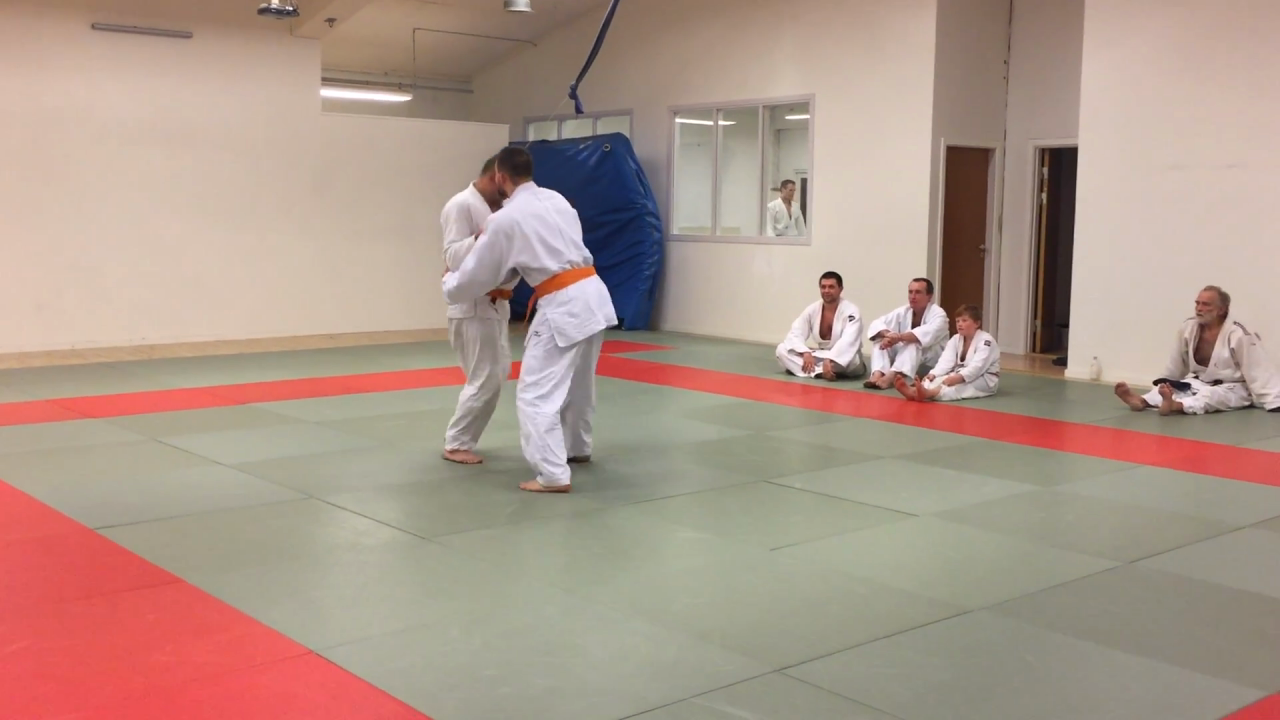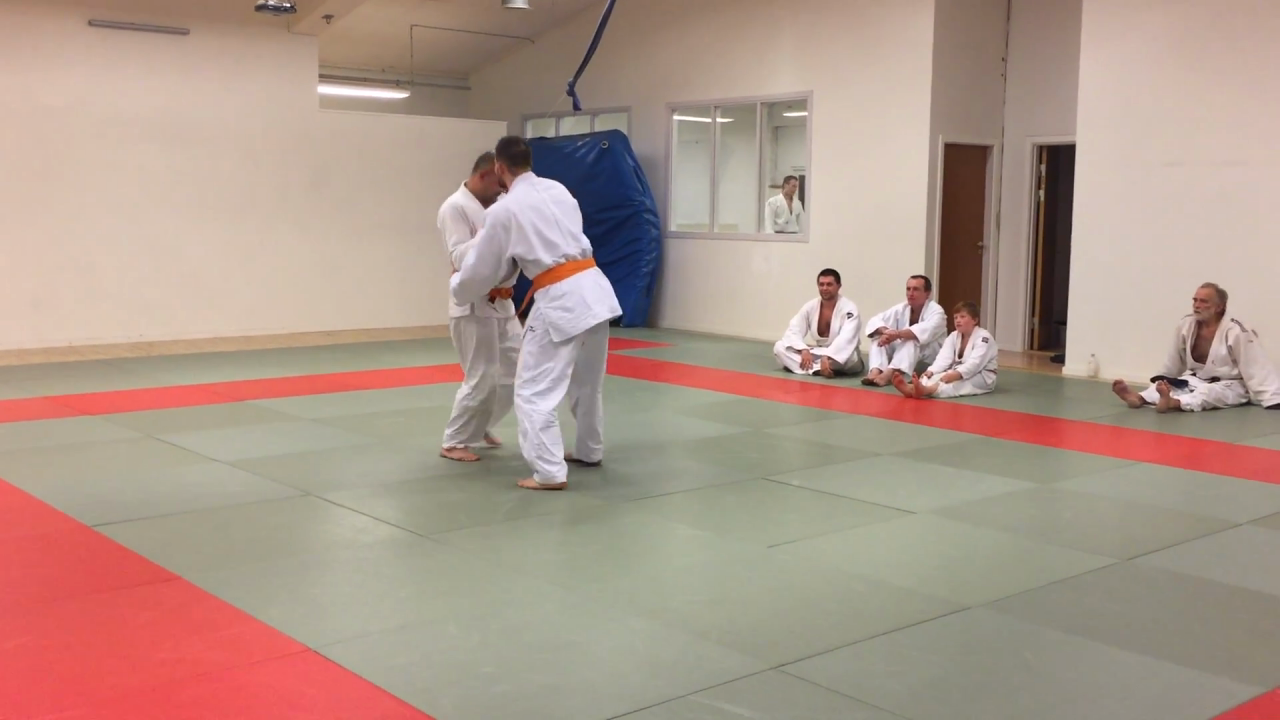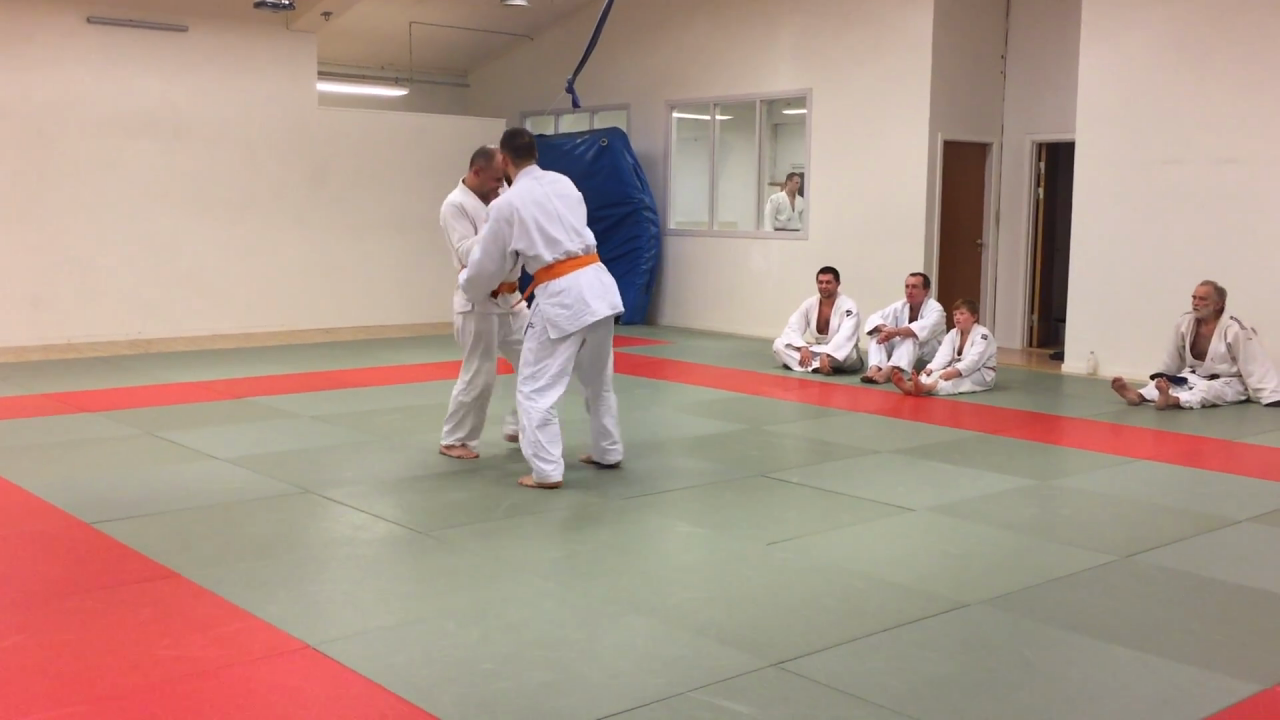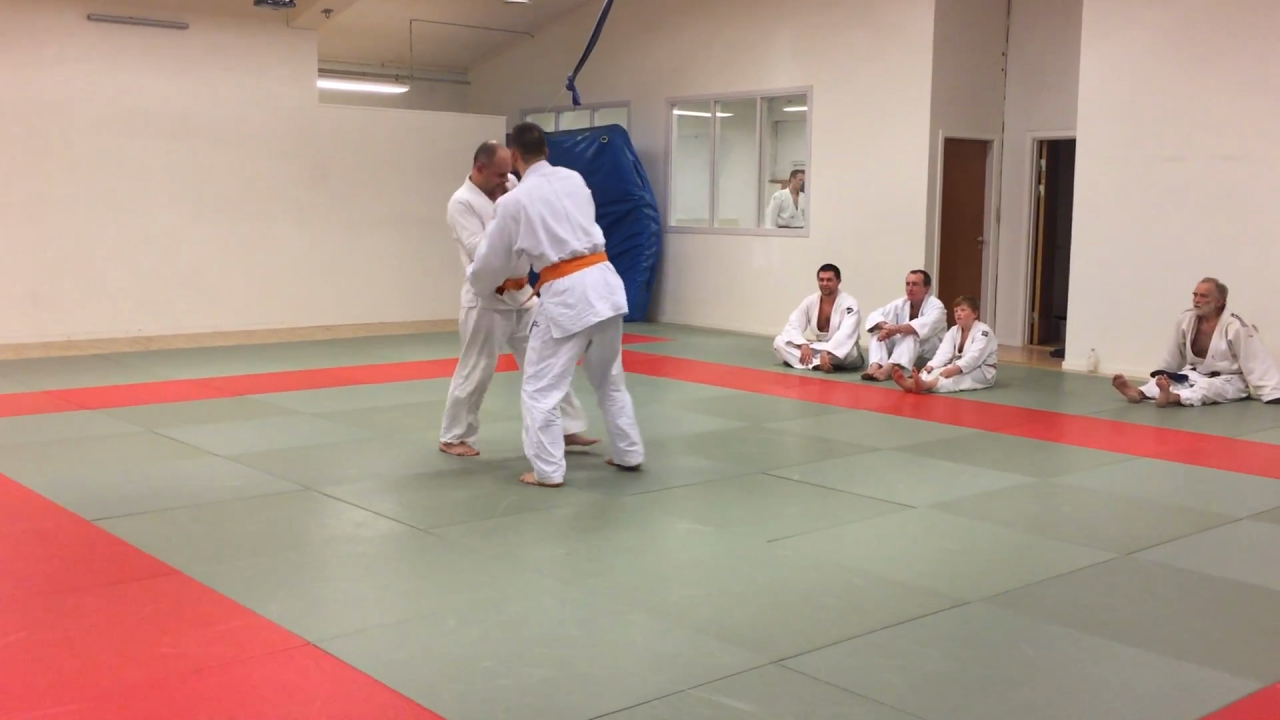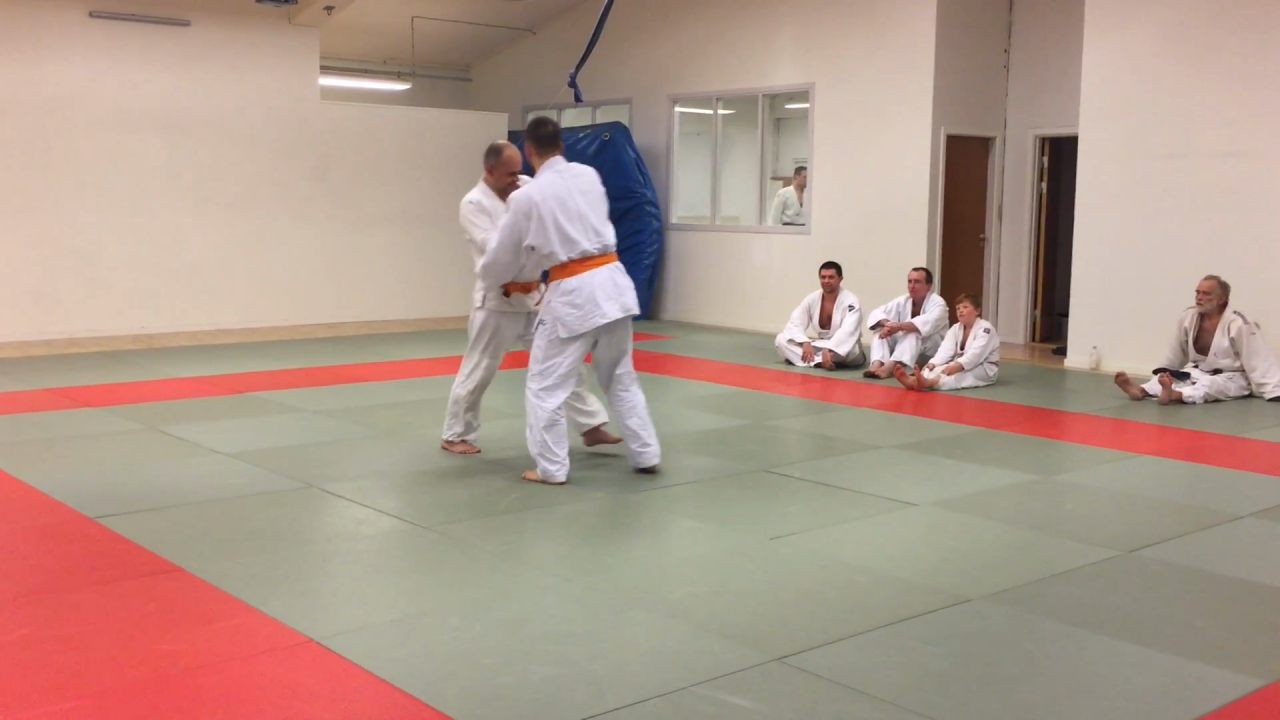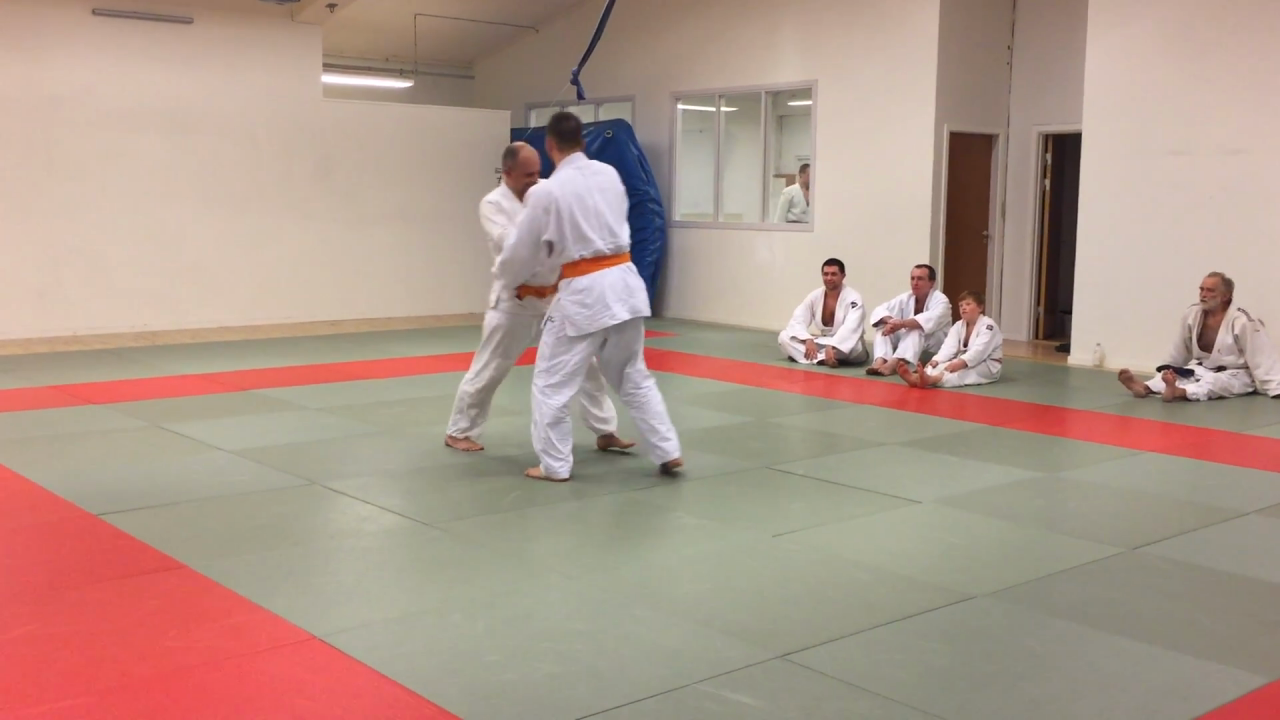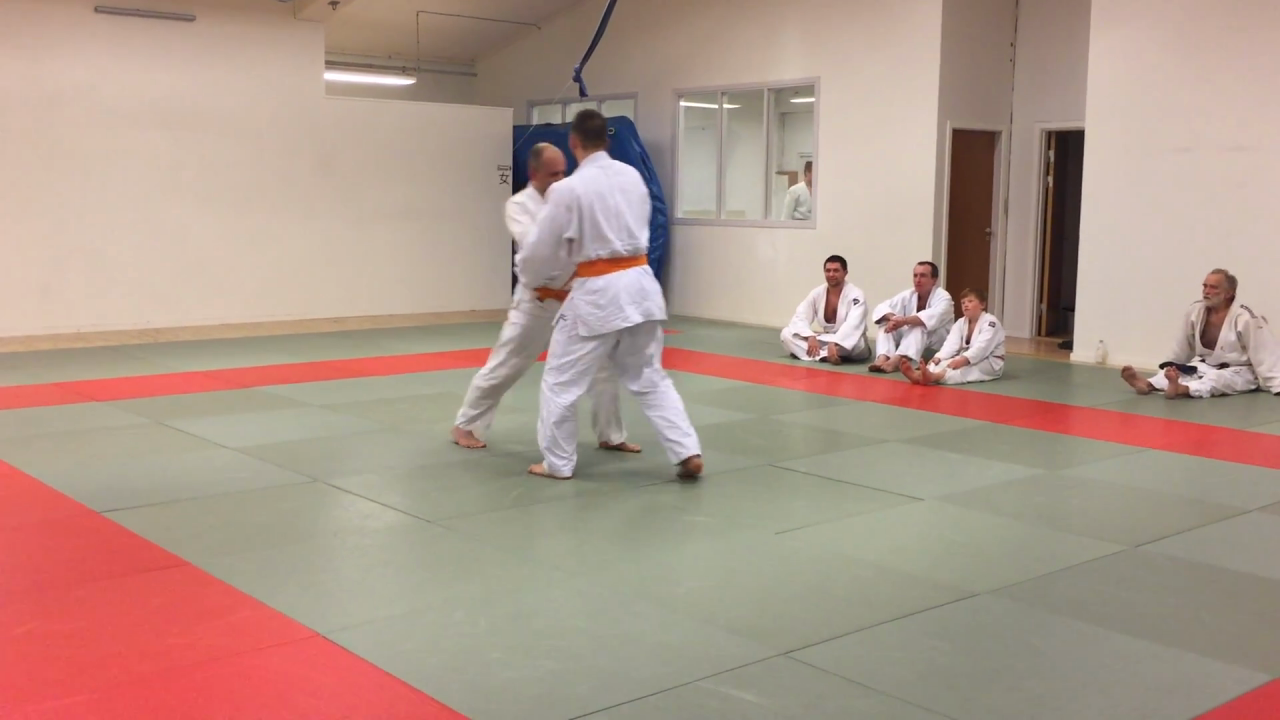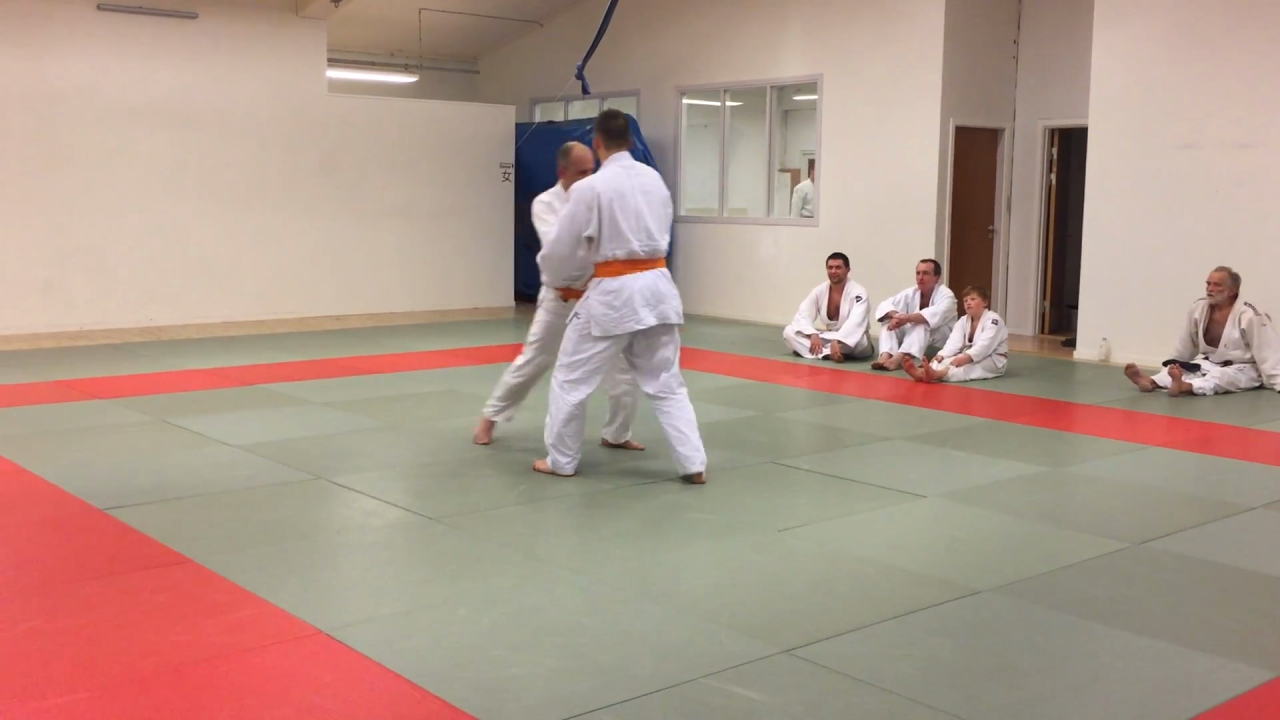
dt=0.1s
person 1, frame 1
left shoulder: (505, 220)
right shoulder: (556, 199)
left elbow: (478, 275)
left wrist: (449, 285)
left hip: (564, 305)
right hip: (591, 294)
left knee: (537, 392)
right knee: (578, 384)
left ankle: (552, 475)
right ankle: (577, 448)
person 1, frame 2
left shoulder: (502, 211)
right shoulder: (557, 190)
left elbow: (482, 270)
left wrist: (458, 287)
left hip: (560, 299)
right hip: (594, 288)
left knee: (535, 388)
right knee: (587, 381)
left ankle: (550, 473)
right ankle: (588, 450)
person 1, frame 3
left shoulder: (506, 205)
right shoulder: (564, 183)
left elbow: (489, 266)
left wrist: (469, 287)
left hip: (561, 294)
right hip: (597, 282)
left knee: (536, 387)
right knee: (598, 378)
left ankle: (546, 471)
right ankle: (608, 452)
person 1, frame 4
left shoulder: (513, 202)
right shoulder: (574, 179)
left elbow: (492, 262)
left wrist: (476, 277)
left hip: (566, 294)
right hip: (604, 282)
left knee: (541, 386)
right knee: (609, 379)
left ankle: (548, 471)
right ankle: (628, 453)
person 1, frame 5
left shoulder: (527, 197)
right shoulder: (590, 176)
left elbow: (503, 256)
left wrist: (488, 277)
left hip: (574, 292)
right hip: (613, 282)
left knee: (545, 385)
right knee: (621, 377)
left ankle: (550, 468)
right ankle: (646, 453)
person 1, frame 6
left shoulder: (546, 192)
right shoulder: (610, 175)
left elbow: (522, 253)
left wrist: (505, 277)
left hip: (584, 292)
right hip: (625, 283)
left knee: (551, 381)
right knee: (634, 377)
left ankle: (555, 465)
right ankle: (668, 450)
person 1, frame 7
left shoulder: (568, 189)
right shoulder: (632, 176)
left elbow: (541, 250)
left wrist: (528, 272)
left hip: (598, 292)
right hip: (640, 284)
left knee: (561, 380)
right knee: (650, 379)
left ankle: (557, 462)
right ankle: (687, 452)
person 1, frame 8
left shoulder: (590, 188)
right shoulder: (654, 178)
left elbow: (562, 250)
left wrist: (551, 273)
left hip: (614, 292)
right hip: (657, 287)
left knee: (571, 378)
right knee: (666, 383)
left ankle: (561, 460)
right ankle: (693, 463)
person 2, frame 1
left shoulder: (499, 203)
right shoulder: (460, 207)
right elbow: (454, 258)
left hip: (496, 304)
right hip: (473, 307)
left knee: (496, 374)
right knee: (487, 380)
left ankle: (463, 434)
right ankle: (456, 445)
person 2, frame 2
left shoulder: (496, 202)
right shoulder: (455, 208)
right elbow: (461, 260)
left hip: (500, 303)
right hip: (474, 307)
left knee: (514, 370)
right knee: (482, 379)
left ankle: (479, 427)
right ankle: (454, 443)
person 2, frame 3
left shoulder: (499, 192)
right shoulder: (454, 205)
right elbow: (470, 255)
left hip: (509, 297)
right hip: (476, 302)
right knee: (480, 375)
left ankle: (517, 427)
right ankle: (454, 440)
person 2, frame 4
left shoulder: (511, 184)
right shoulder: (461, 202)
right elbow: (482, 251)
left hip: (520, 293)
right hip: (487, 299)
right knee: (475, 371)
left ankle: (568, 429)
right ankle: (452, 438)
person 2, frame 5
left shoulder: (525, 188)
right shoulder: (473, 203)
right elbow: (492, 246)
left hip: (531, 295)
right hip: (497, 299)
right knee: (479, 369)
left ankle: (592, 427)
right ankle: (454, 435)
person 2, frame 6
right shoulder: (492, 204)
right elbow: (509, 243)
left hip: (550, 298)
right hip: (513, 302)
right knee: (489, 369)
left ankle: (605, 431)
right ankle: (458, 431)
person 2, frame 7
right shoulder: (519, 205)
right hip: (536, 301)
left knee: (604, 366)
right knee: (504, 365)
left ankle: (611, 436)
right ankle: (465, 425)
person 2, frame 8
right shoulder: (545, 203)
right hip: (561, 301)
left knee: (622, 368)
right knee: (531, 364)
left ankle: (617, 434)
right ankle: (490, 417)
